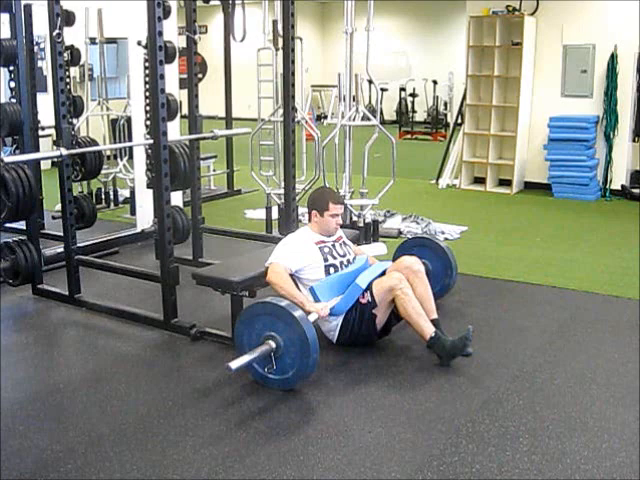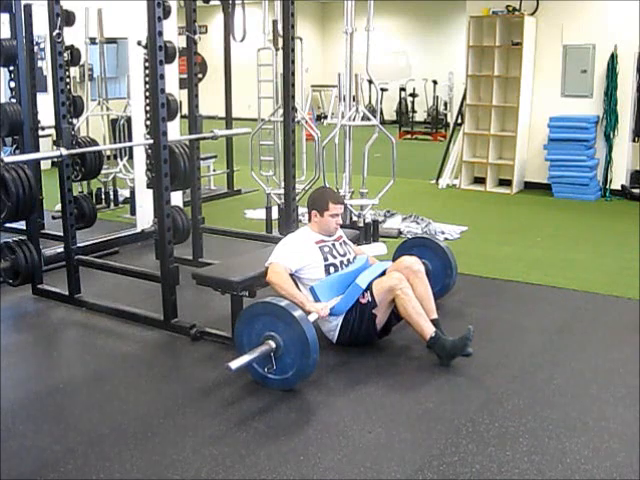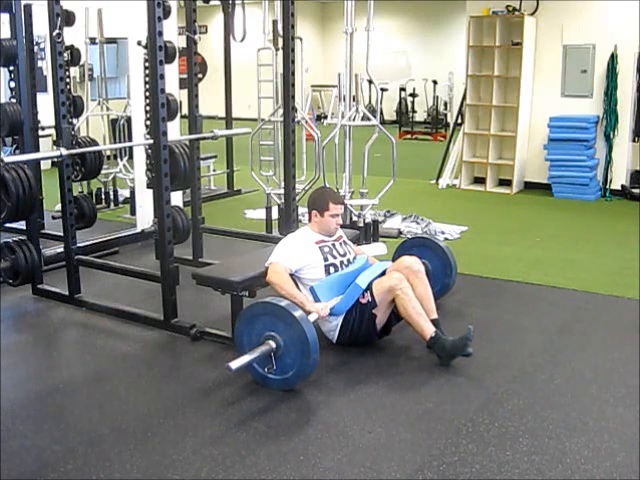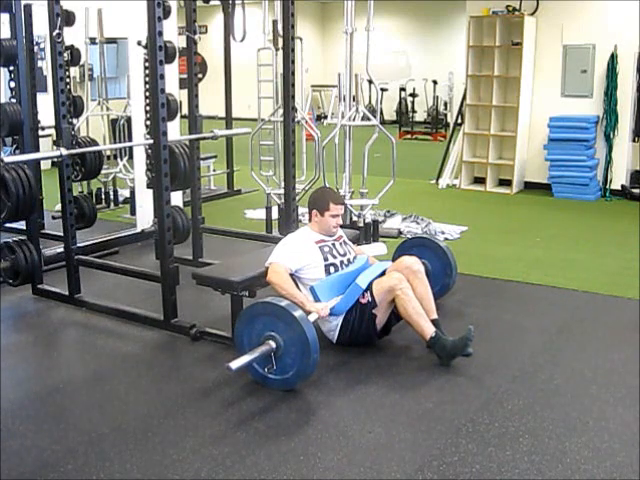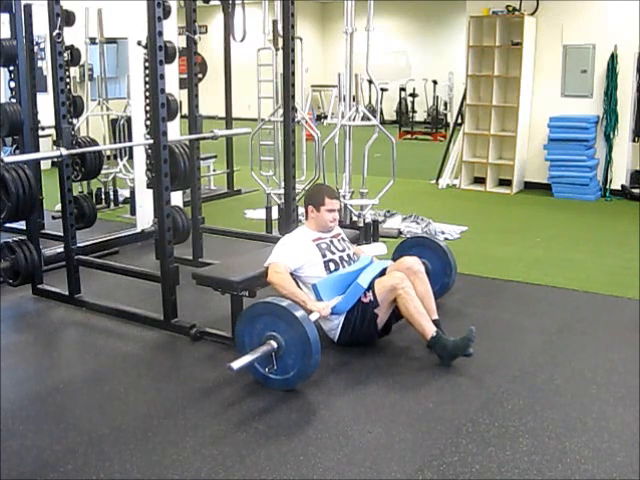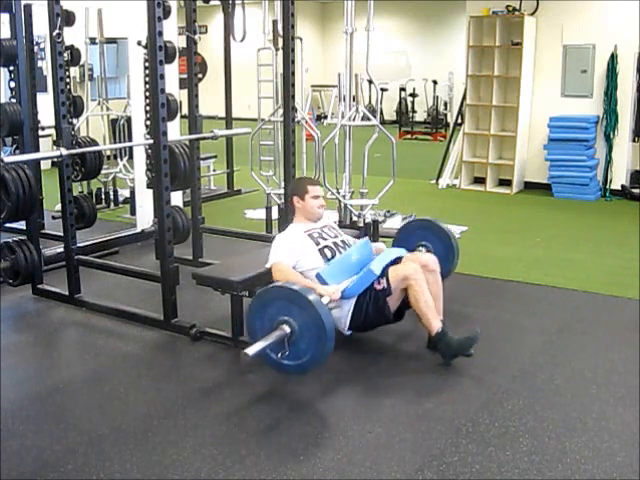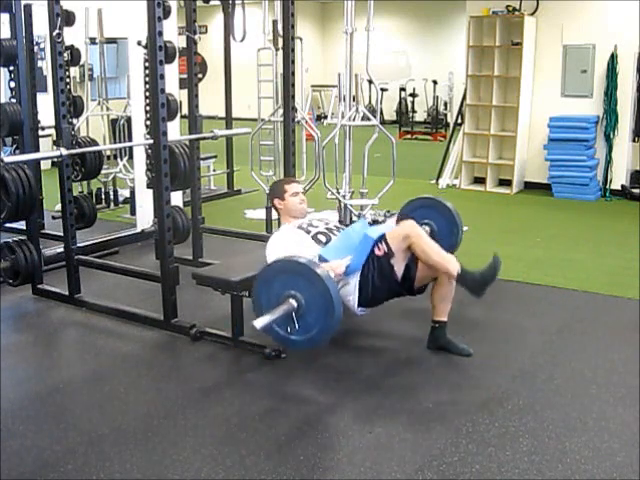
dt=0.3s
person 1, frame 1
left shoulder: (335, 234)
right shoulder: (296, 244)
left elbow: (356, 253)
right elbow: (274, 275)
left wrist: (387, 269)
right wrist: (308, 305)
left hip: (365, 302)
right hip: (343, 322)
left knee: (410, 264)
right knee: (395, 282)
left ankle: (438, 333)
right ankle: (440, 345)
person 1, frame 2
left shoulder: (335, 233)
right shoulder: (296, 243)
left elbow: (357, 253)
right elbow: (274, 275)
left wrist: (387, 269)
right wrist: (308, 305)
left hip: (365, 301)
right hip: (344, 321)
left knee: (410, 264)
right knee: (396, 282)
left ankle: (438, 334)
right ankle: (440, 345)
person 1, frame 3
left shoulder: (335, 233)
right shoulder: (296, 244)
left elbow: (356, 253)
right elbow: (274, 275)
left wrist: (387, 269)
right wrist: (308, 305)
left hip: (366, 303)
right hip: (344, 321)
left knee: (410, 264)
right knee: (396, 282)
left ankle: (438, 333)
right ankle: (440, 345)
person 1, frame 4
left shoulder: (335, 233)
right shoulder: (296, 243)
left elbow: (356, 253)
right elbow: (274, 275)
left wrist: (386, 269)
right wrist: (308, 305)
left hip: (365, 302)
right hip: (343, 321)
left knee: (410, 264)
right knee: (395, 282)
left ankle: (437, 332)
right ankle: (440, 345)
person 1, frame 5
left shoulder: (333, 231)
right shoulder: (293, 243)
right elbow: (275, 275)
left wrist: (386, 268)
right wrist: (310, 304)
left hip: (366, 298)
right hip: (344, 320)
left knee: (410, 264)
right knee: (397, 282)
left ankle: (438, 333)
right ankle: (440, 345)
person 1, frame 6
left shoulder: (326, 224)
right shoulder: (287, 240)
left elbow: (355, 245)
right elbow: (279, 273)
left wrist: (381, 250)
right wrist: (319, 289)
left hip: (370, 285)
right hip: (351, 307)
left knee: (428, 261)
right knee: (410, 271)
left ankle: (438, 334)
right ankle: (443, 341)
person 1, frame 7
left shoulder: (319, 218)
right shoulder: (280, 239)
left wrist: (390, 230)
right wrist: (323, 268)
left hip: (376, 267)
right hip: (359, 282)
left knee: (445, 265)
right knee: (408, 227)
left ankle: (438, 335)
right ankle: (468, 280)
